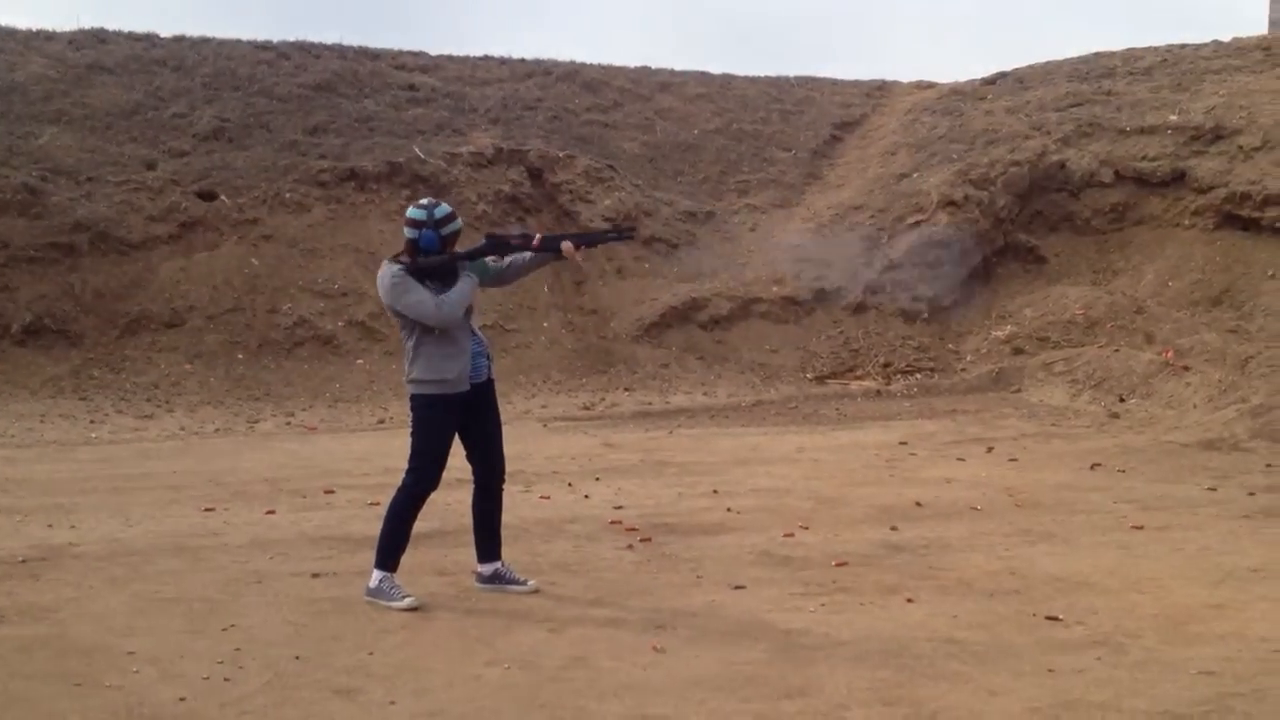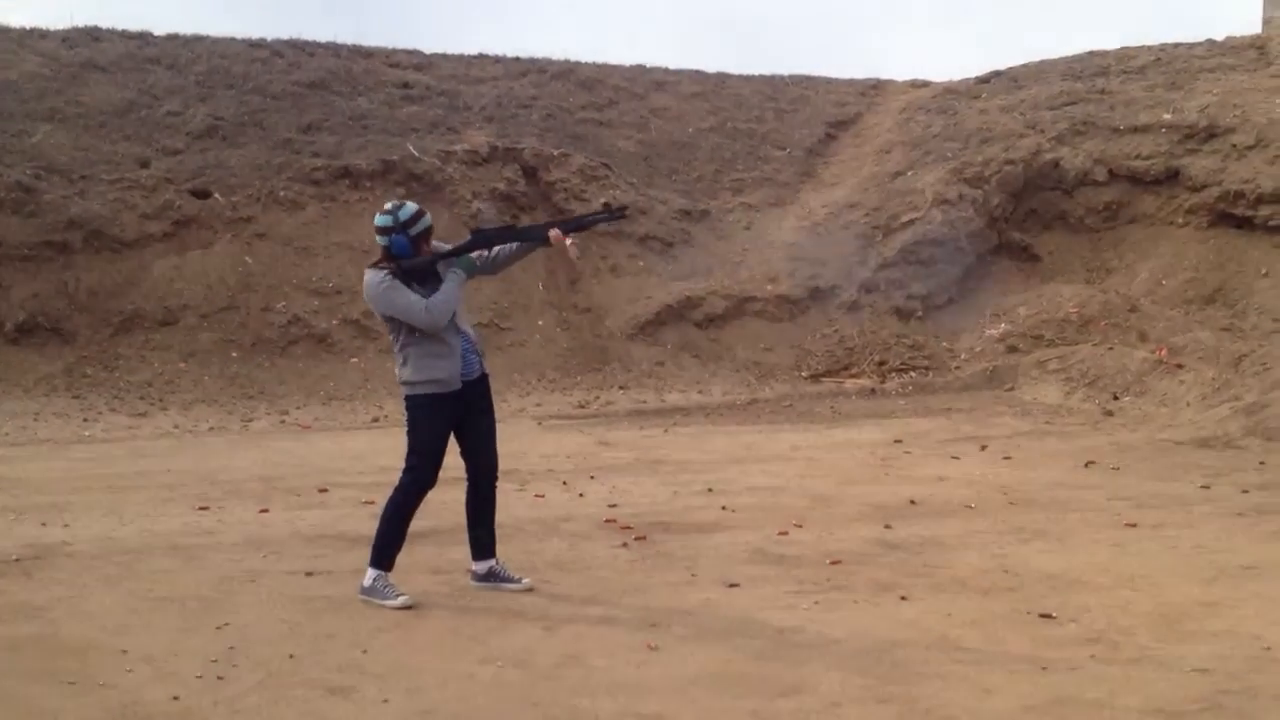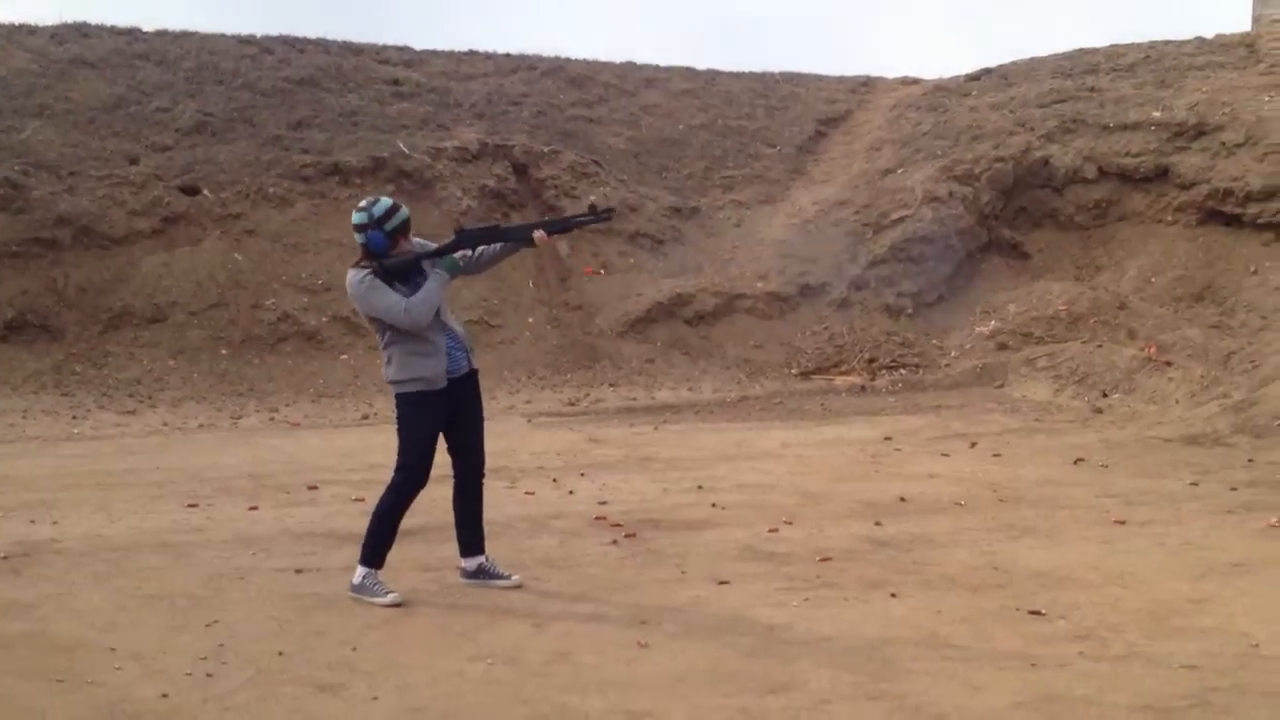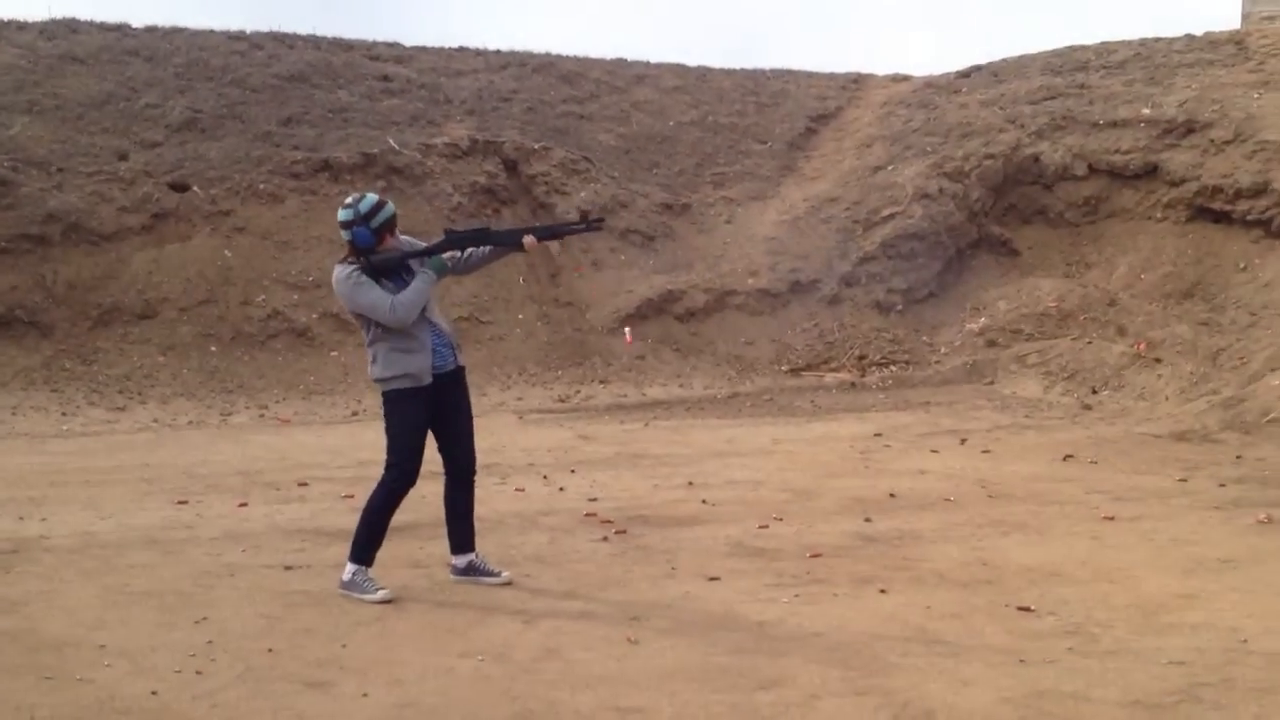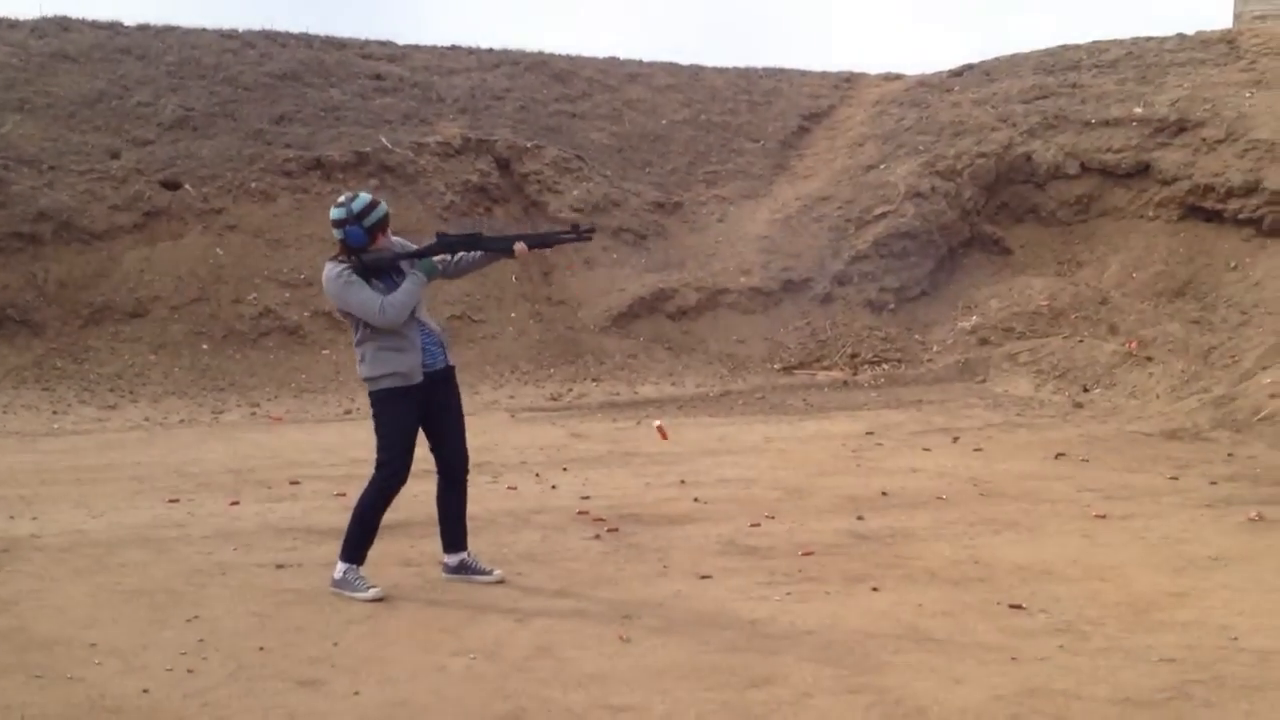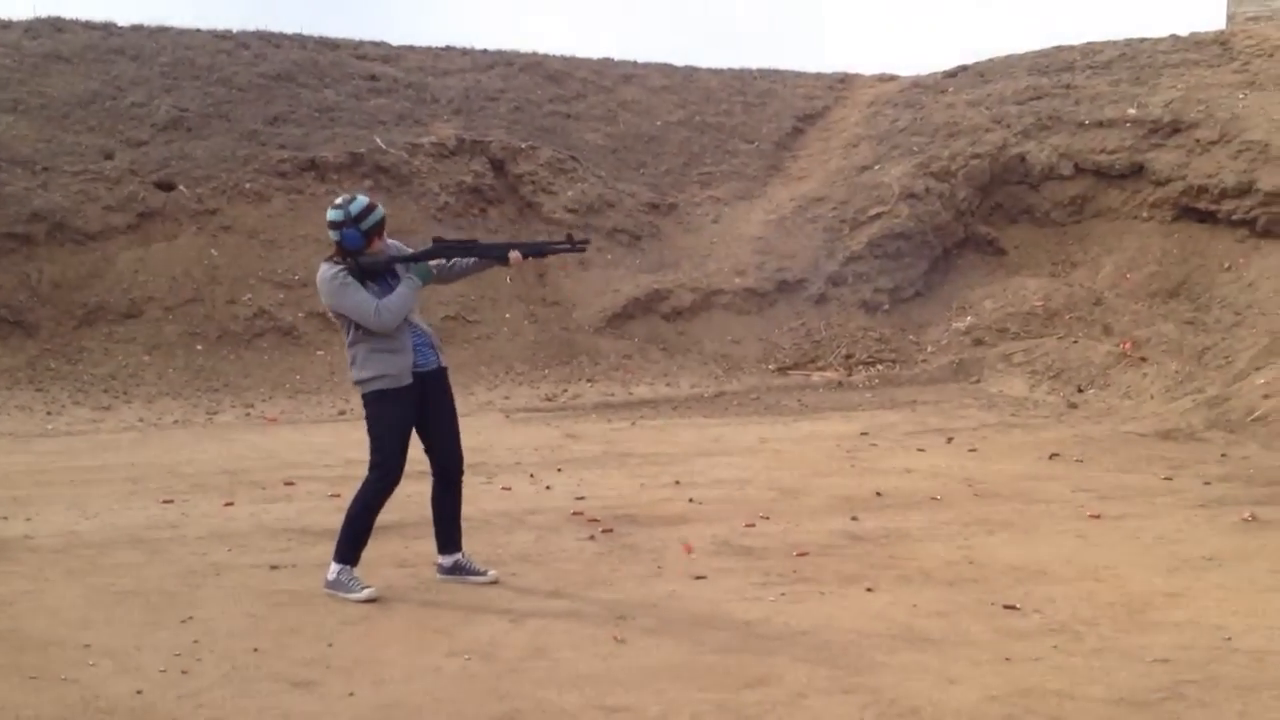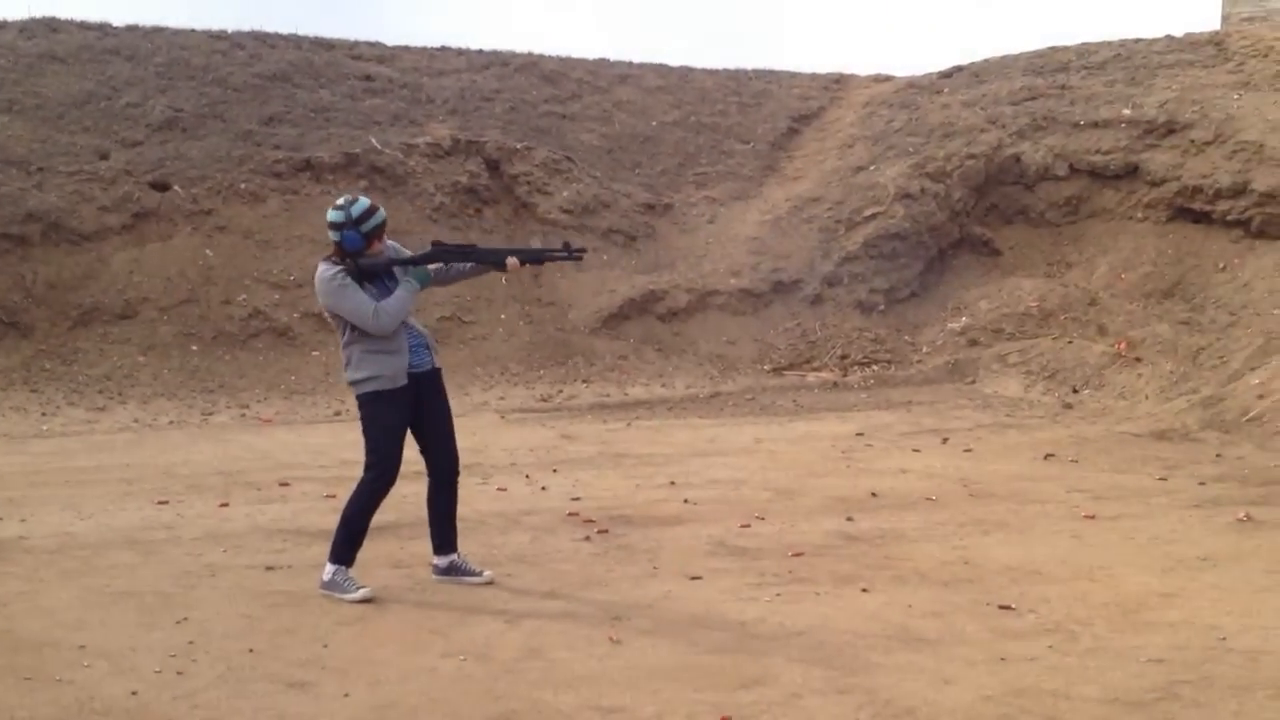
dt=0.1s
person 1, frame 1
left shoulder: (450, 261)
right shoulder: (395, 277)
left elbow: (501, 272)
right elbow: (441, 314)
left wrist: (551, 251)
right wrist: (470, 275)
left hip: (477, 382)
right hip: (436, 390)
left knee: (491, 473)
right knee: (421, 480)
left ankle: (490, 567)
right ankle: (381, 578)
person 1, frame 2
left shoulder: (433, 257)
right shoulder: (380, 282)
left elbow: (486, 262)
right elbow: (432, 315)
left wrist: (536, 241)
right wrist: (458, 274)
left hip: (471, 378)
right hip: (430, 389)
left knee: (484, 470)
right knee: (418, 479)
left ankle: (484, 565)
right ankle: (375, 576)
person 1, frame 3
left shoulder: (417, 252)
right shoulder: (361, 281)
left elbow: (470, 262)
right elbow: (412, 316)
left wrist: (521, 241)
right wrist: (441, 274)
left hip: (460, 374)
right hip: (418, 386)
left knee: (471, 469)
right knee: (410, 477)
left ankle: (473, 561)
right ankle: (365, 573)
person 1, frame 4
left shoulder: (404, 249)
right shoulder: (348, 277)
left elbow: (458, 263)
right elbow: (397, 313)
left wrist: (510, 244)
right wrist: (428, 274)
left hip: (447, 371)
right hip: (405, 382)
left knee: (462, 466)
right knee: (401, 475)
left ankle: (464, 558)
right ankle: (355, 570)
person 1, frame 5
left shoulder: (396, 250)
right shoulder: (338, 276)
left elbow: (448, 266)
right elbow: (386, 315)
left wrist: (501, 251)
right wrist: (418, 276)
left hip: (436, 370)
right hip: (394, 381)
left knee: (455, 464)
right knee: (392, 474)
left ankle: (456, 557)
right ankle: (346, 569)
person 1, frame 6
left shoulder: (390, 252)
right shoulder: (333, 276)
left elbow: (442, 271)
right elbow: (381, 318)
left wrist: (495, 258)
right wrist: (414, 279)
left hip: (429, 371)
right hip: (386, 383)
left knee: (450, 465)
right knee: (385, 475)
left ankle: (450, 558)
right ankle: (340, 570)
person 1, frame 7
left shoulder: (387, 254)
right shoulder: (331, 277)
left elbow: (438, 273)
right elbow: (379, 321)
left wrist: (493, 263)
right wrist: (412, 283)
left hip: (423, 372)
right hip: (381, 383)
left knee: (445, 465)
right knee: (380, 476)
left ankle: (446, 558)
right ankle: (336, 570)
